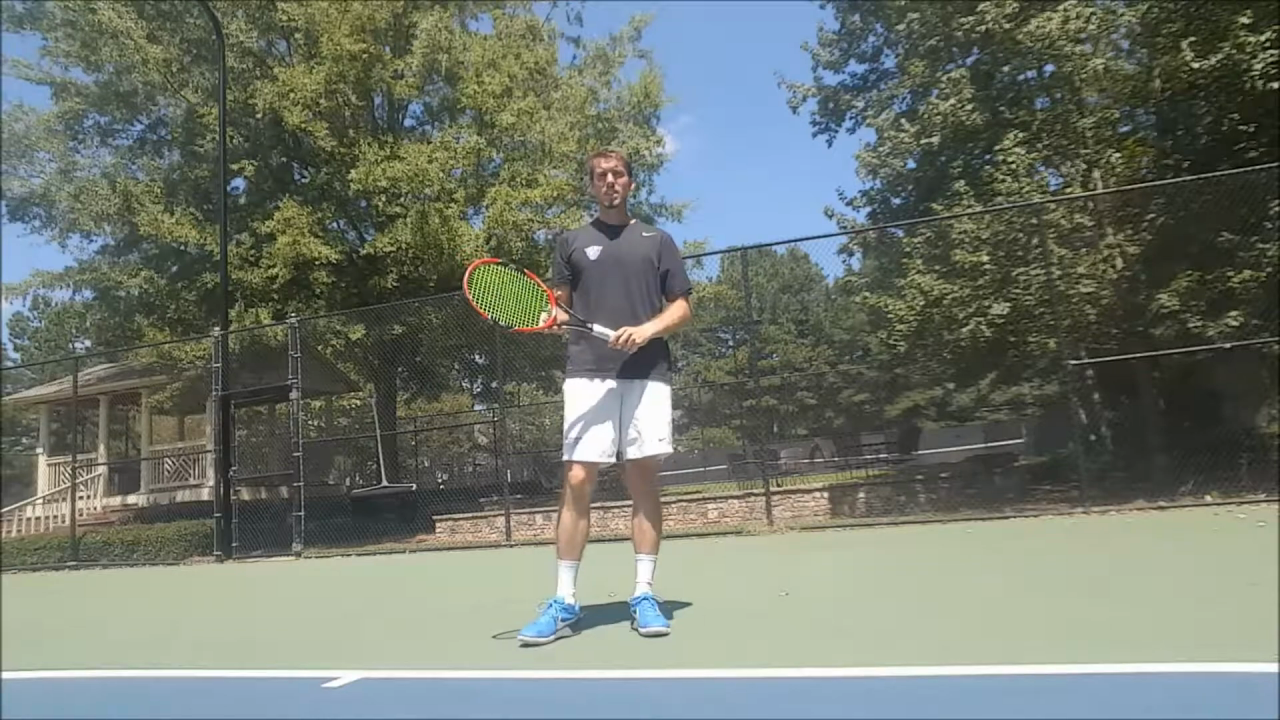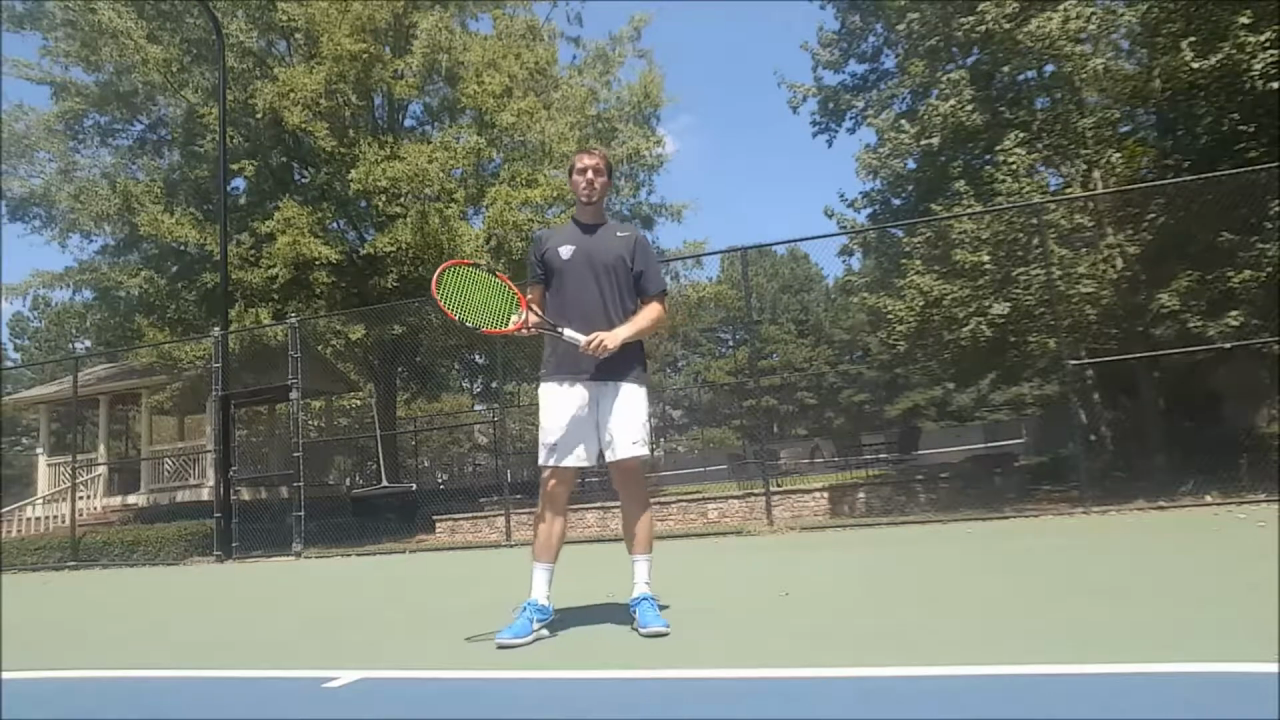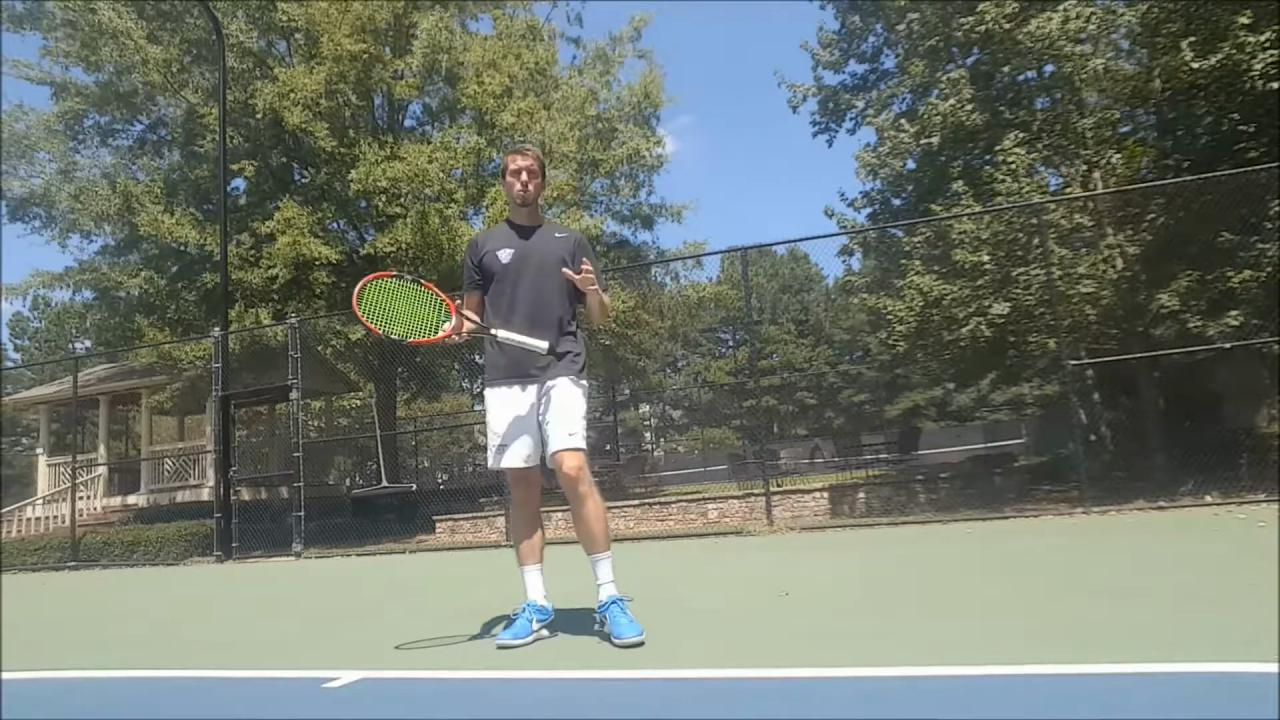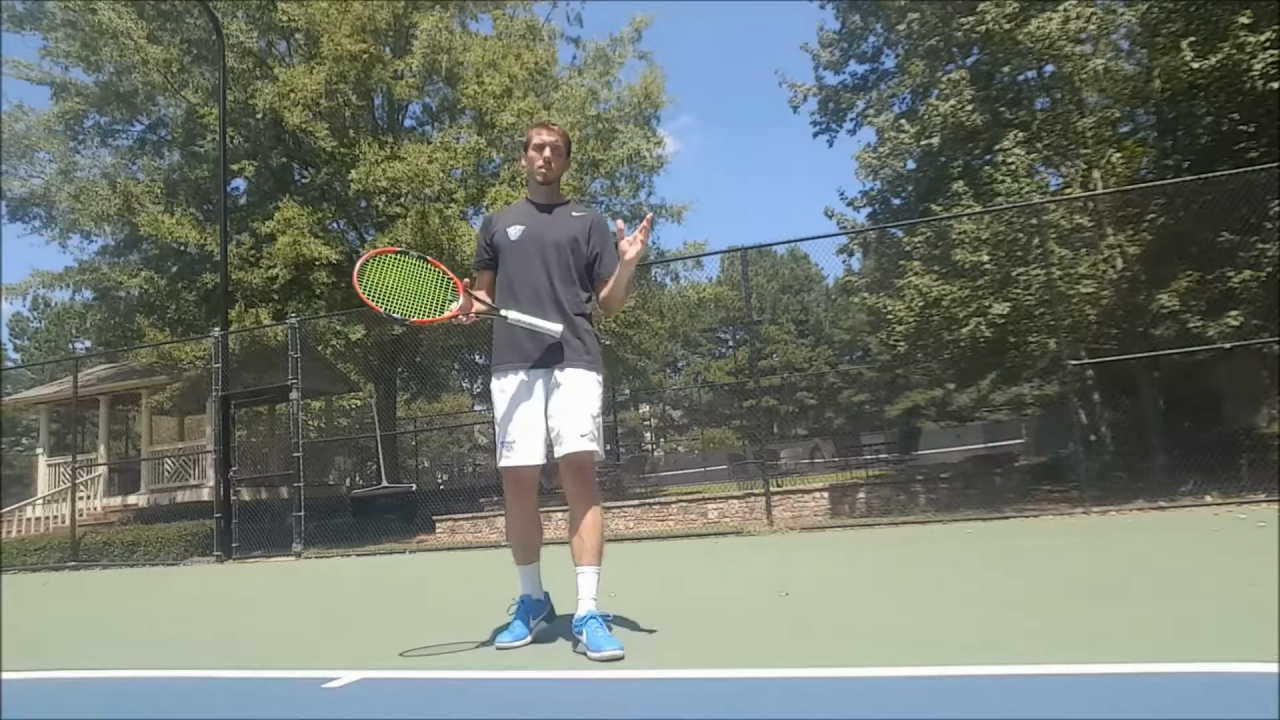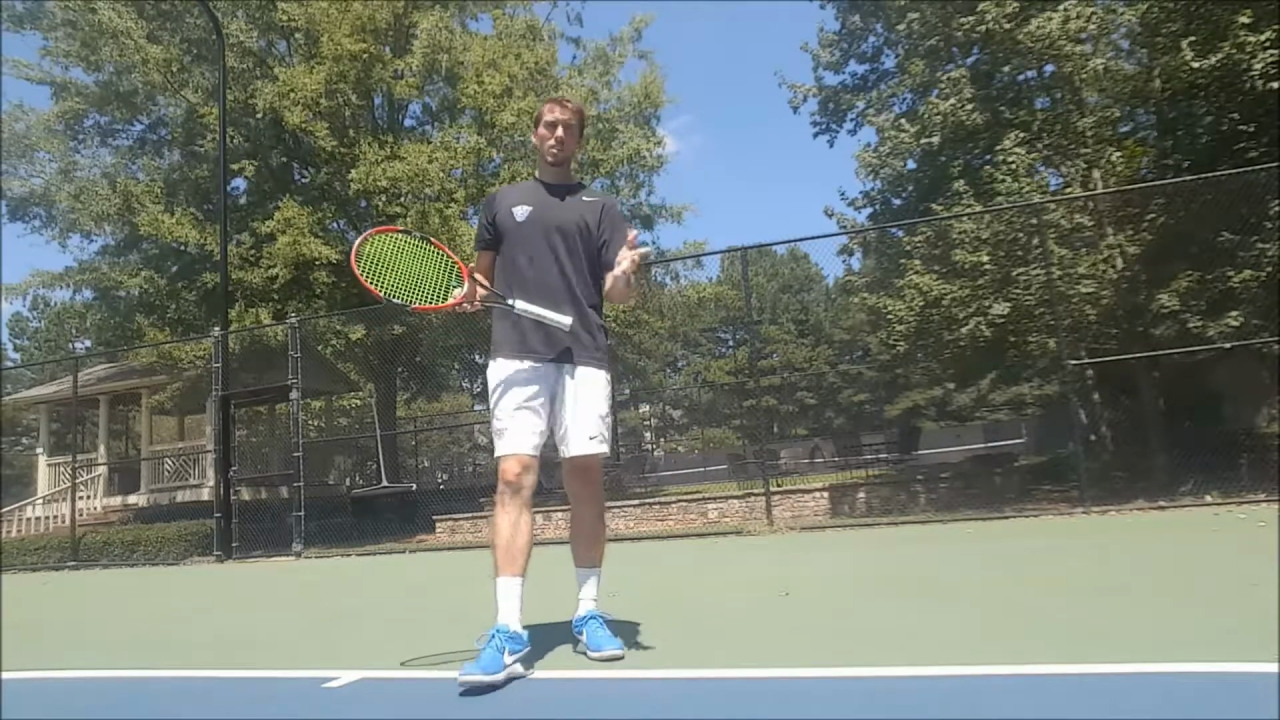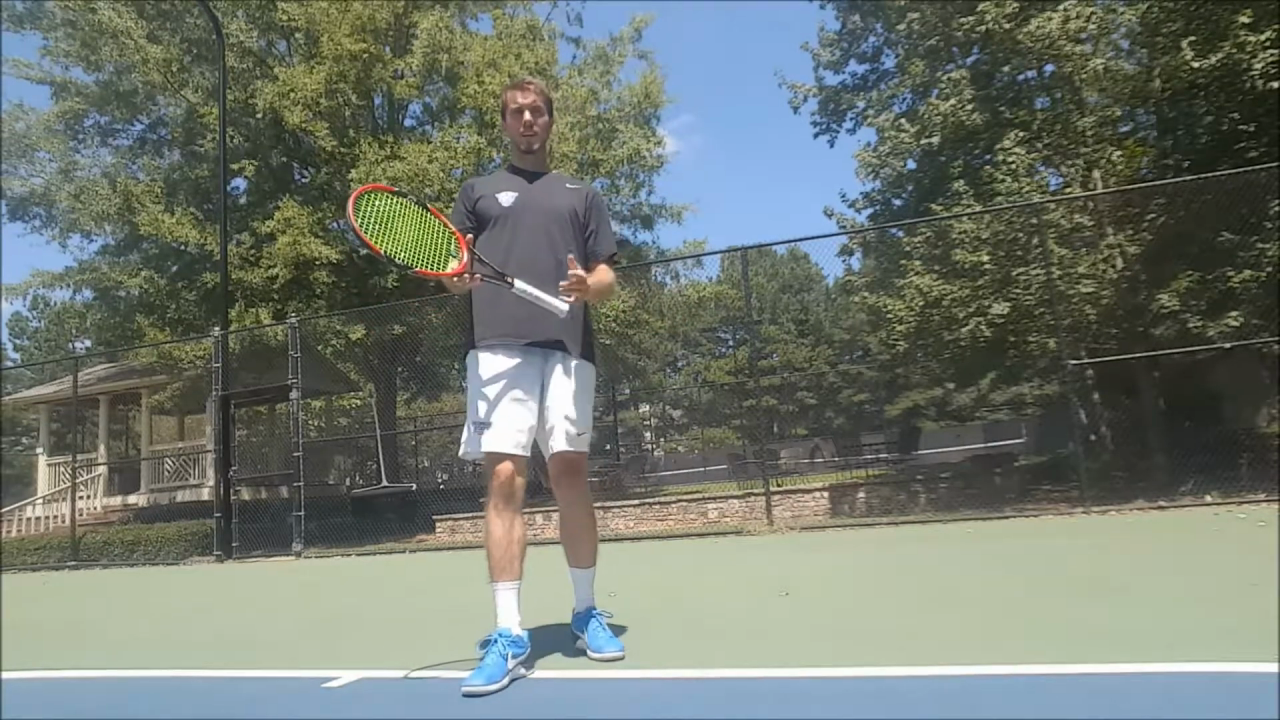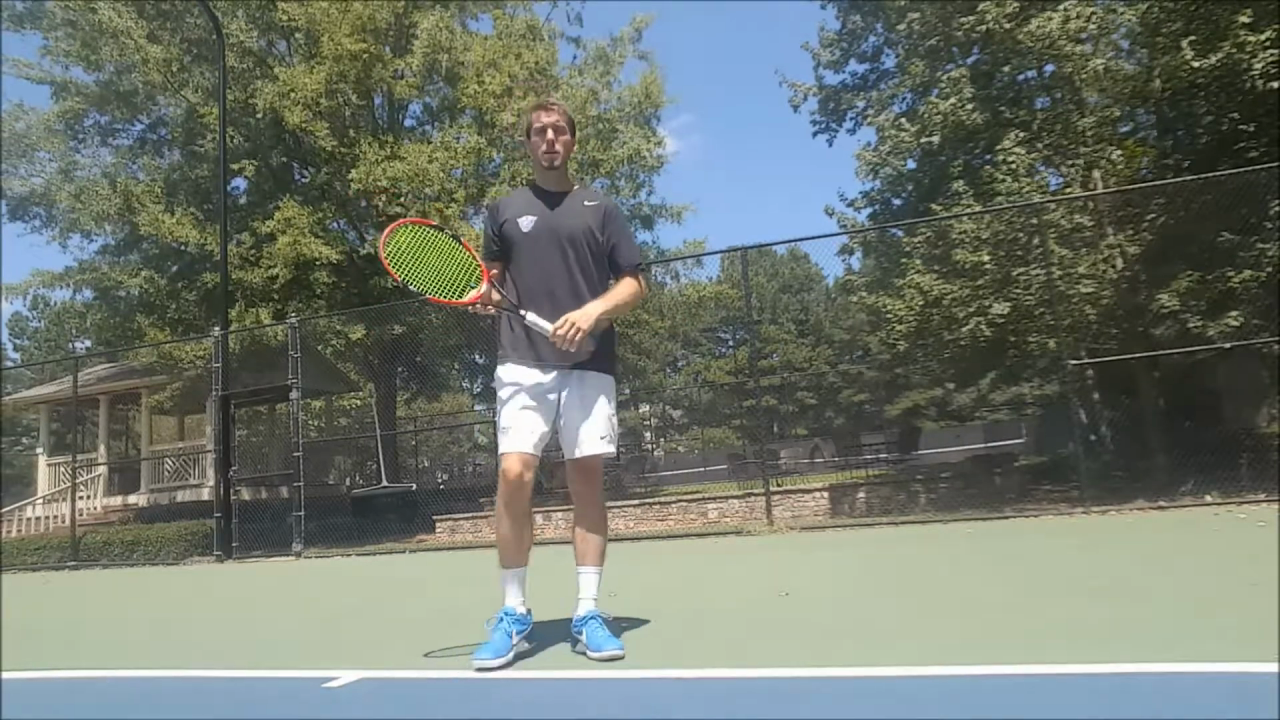
dt=0.7s
person 1, frame 1
left shoulder: (657, 240)
right shoulder: (572, 242)
left elbow: (682, 307)
right elbow: (560, 305)
left wrist: (647, 329)
right wrist: (553, 317)
left hip: (647, 375)
right hip: (588, 375)
left knee: (643, 479)
right knee: (578, 482)
left ankle: (644, 595)
right ankle: (564, 601)
person 1, frame 2
left shoulder: (632, 240)
right shoulder: (546, 241)
left elbow: (657, 309)
right elbow: (535, 303)
left wrist: (618, 335)
right wrist: (525, 320)
left hip: (622, 377)
right hip: (562, 378)
left knee: (630, 479)
right knee: (553, 487)
left ankle: (642, 596)
right ankle: (538, 605)
person 1, frame 3
left shoulder: (571, 241)
right shoulder: (483, 245)
left elbow: (599, 317)
right elbow: (472, 311)
left wrist: (595, 292)
right wrist: (461, 325)
left hip: (562, 373)
right hip: (505, 380)
left knee: (573, 471)
right knee: (522, 487)
left ankle: (608, 597)
right ankle: (536, 606)
person 1, frame 4
left shoulder: (589, 222)
right shoulder: (497, 224)
left elbow: (609, 303)
right elbow: (484, 292)
left wrist: (627, 265)
right wrist: (468, 306)
left hip: (574, 362)
right hip: (513, 366)
left knee: (579, 475)
right knee: (518, 483)
left ankle: (587, 614)
right ankle: (532, 600)
person 1, frame 5
left shoulder: (601, 207)
right shoulder: (501, 201)
left elbow: (616, 294)
right elbow: (484, 272)
left wrist: (622, 277)
right wrist: (470, 291)
left hip: (583, 358)
right hip: (516, 358)
left knee: (585, 479)
right knee: (514, 478)
left ankle: (588, 614)
right ankle: (507, 633)
person 1, frame 6
left shoulder: (582, 194)
right shoulder: (478, 190)
left elbow: (607, 276)
right elbow: (453, 271)
left wrist: (589, 285)
right wrist: (459, 277)
left hip: (568, 349)
right hip: (500, 349)
left knee: (571, 476)
right knee: (505, 481)
left ankle: (586, 612)
right ankle: (509, 636)
person 1, frame 7
left shoulder: (602, 210)
right shoulder: (504, 210)
left elbow: (634, 284)
right elbow: (492, 280)
left wrist: (594, 310)
right wrist: (485, 295)
left hip: (589, 365)
right hip: (522, 366)
left knee: (586, 482)
right knee: (513, 475)
left ankle: (587, 613)
right ankle: (513, 614)
